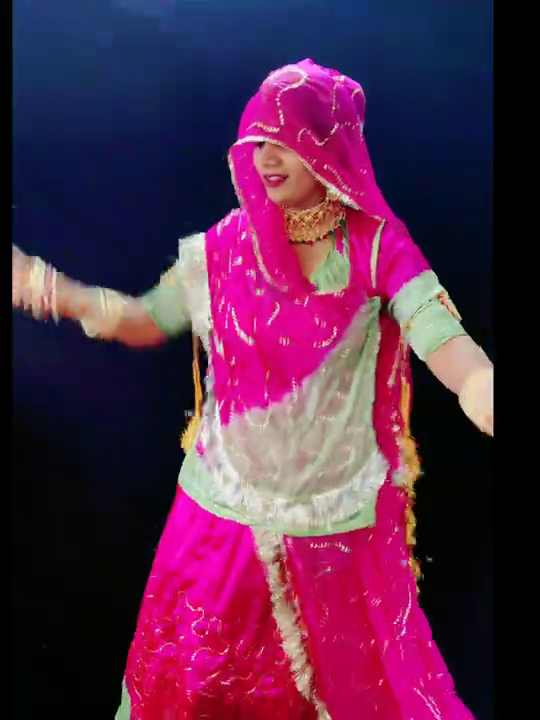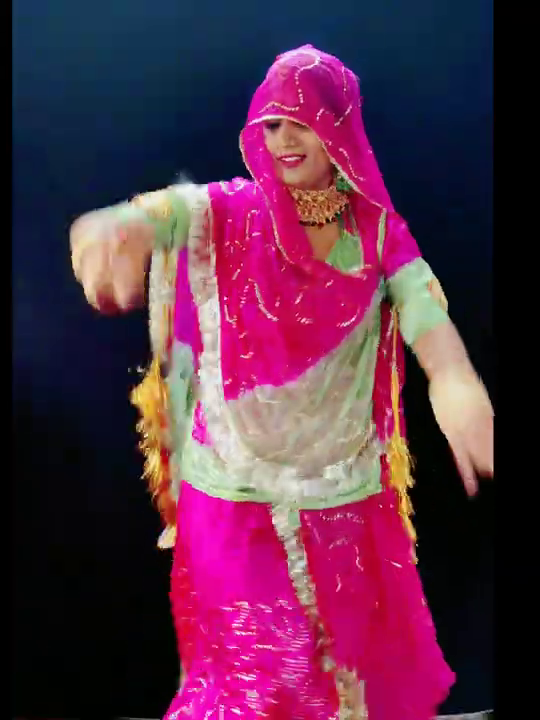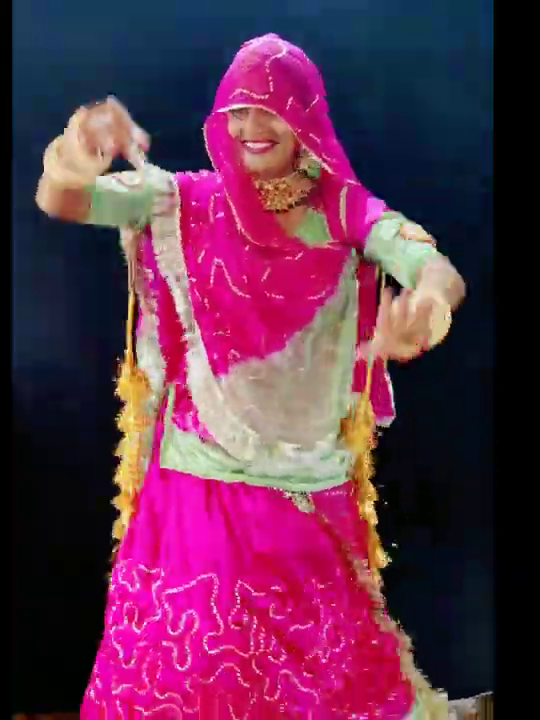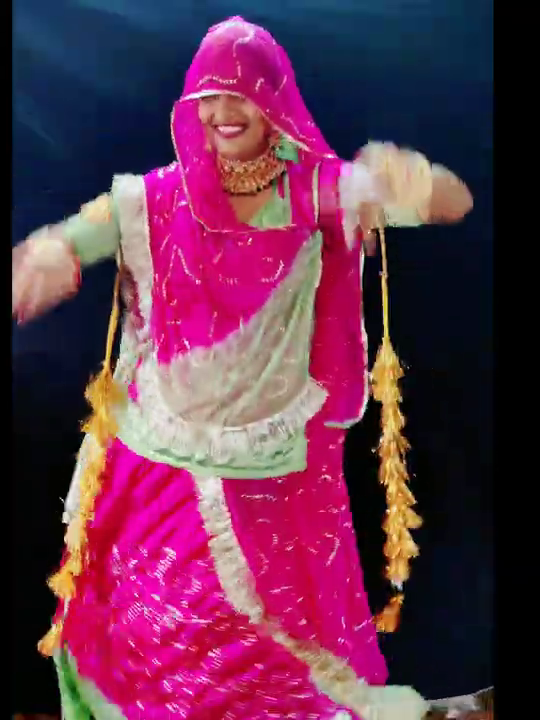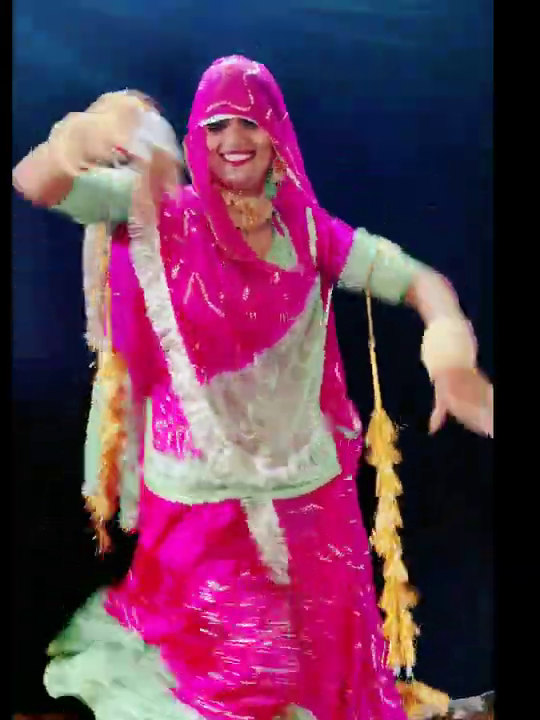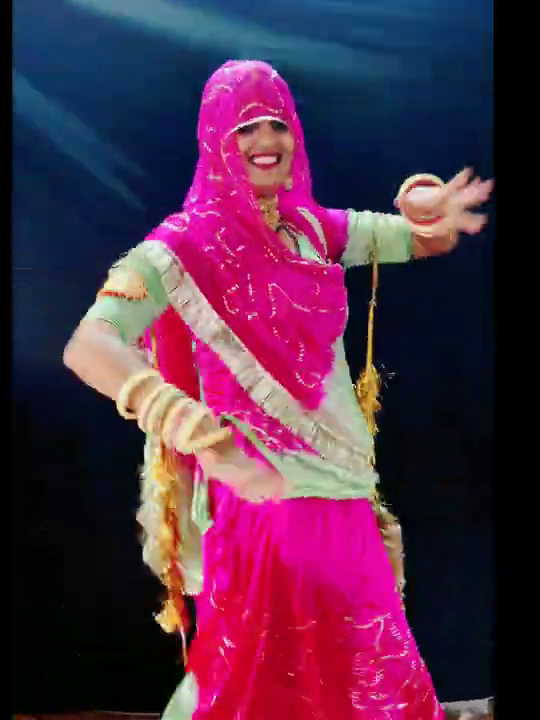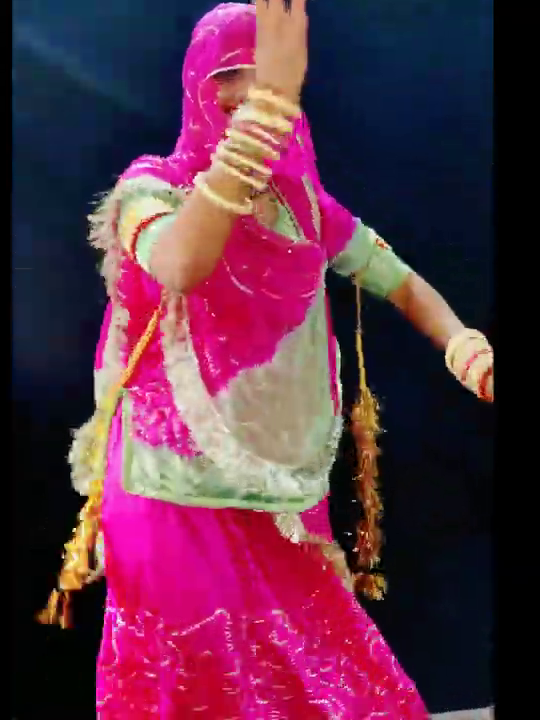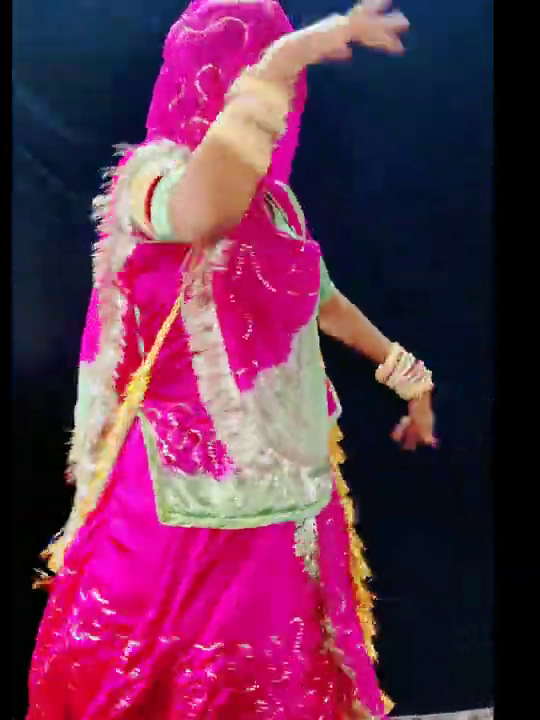
dt=0.4s
person 1, frame 1
left shoulder: (380, 245)
right shoulder: (226, 244)
left elbow: (444, 343)
right elbow: (149, 320)
left wrist: (485, 391)
right wrist: (53, 294)
left hip: (342, 510)
right hip: (226, 503)
right knee: (191, 666)
person 1, frame 2
left shoulder: (378, 230)
right shoulder: (216, 213)
left elbow: (433, 331)
right elbow: (97, 228)
left wrist: (464, 400)
right wrist: (103, 242)
left hip: (341, 488)
right hip: (232, 487)
left knee: (356, 641)
right knee: (251, 656)
person 1, frame 3
left shoulder: (347, 207)
right shoulder: (183, 201)
left elbow: (444, 278)
right elbow: (57, 201)
left wrist: (422, 306)
right wrist: (78, 155)
left hip: (311, 475)
right hip: (205, 471)
left knee: (326, 643)
right knee: (185, 649)
person 1, frame 4
left shoulder: (323, 185)
right shoulder: (159, 195)
left elbow: (454, 203)
right elbow: (56, 243)
left wrist: (409, 180)
right wrist: (46, 256)
left hip: (282, 461)
right hip: (160, 454)
left knee: (294, 628)
right knee: (138, 620)
person 1, frame 5
left shoulder: (310, 229)
right shoulder: (158, 213)
left elbow: (419, 280)
right elbow: (33, 181)
left wrist: (447, 339)
right wrist: (86, 136)
left hip: (303, 480)
right hip: (198, 485)
left knee: (324, 645)
right knee: (242, 660)
person 1, frame 6
left shoulder: (312, 228)
right shoulder: (180, 246)
left elbow: (419, 238)
right elbow: (86, 346)
left wrist: (436, 215)
right wrist: (184, 420)
left hip: (331, 489)
right hip: (269, 498)
person 1, frame 7
left shoulder: (307, 202)
right shoulder: (153, 185)
left elbow: (401, 282)
right elbow: (181, 266)
left wrist: (470, 349)
right wrist: (268, 108)
left hip: (279, 485)
right hip: (176, 488)
left knee: (314, 658)
person 1, frame 8
left shoulder: (274, 196)
right shoulder: (158, 167)
left elbow: (318, 298)
right elbow: (196, 212)
left wrist: (404, 371)
left hip: (281, 485)
right hip: (185, 491)
